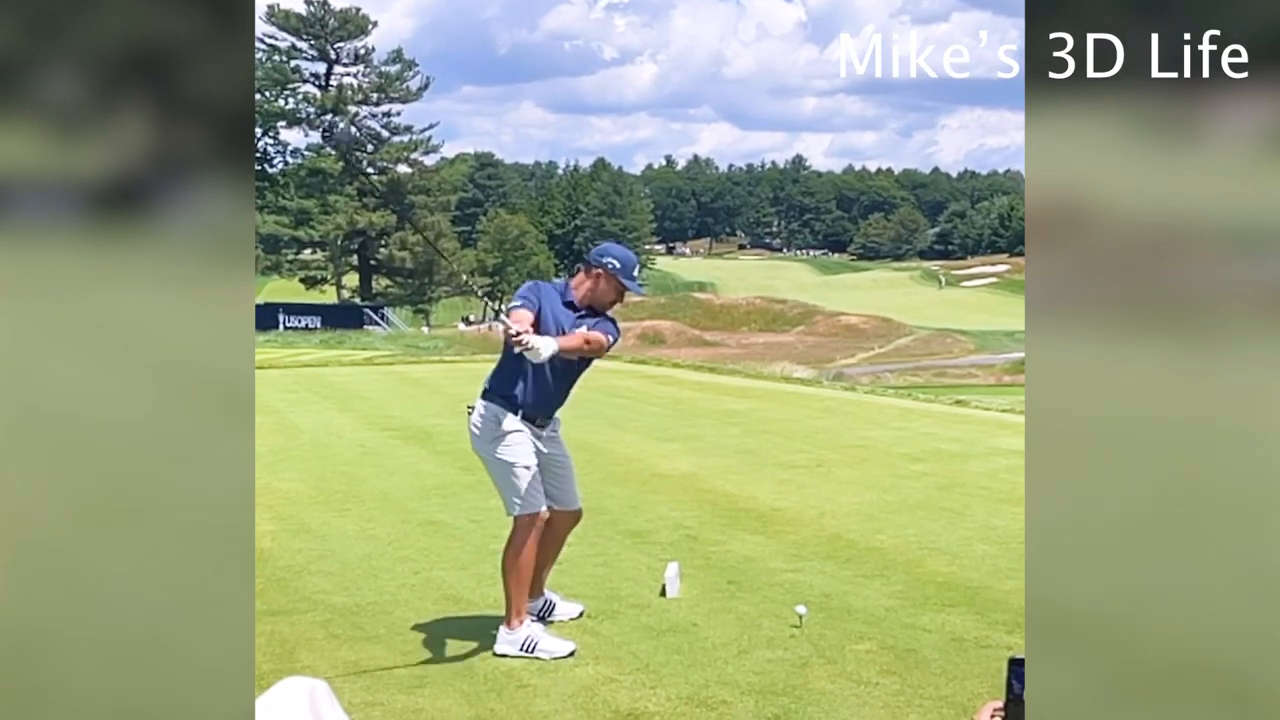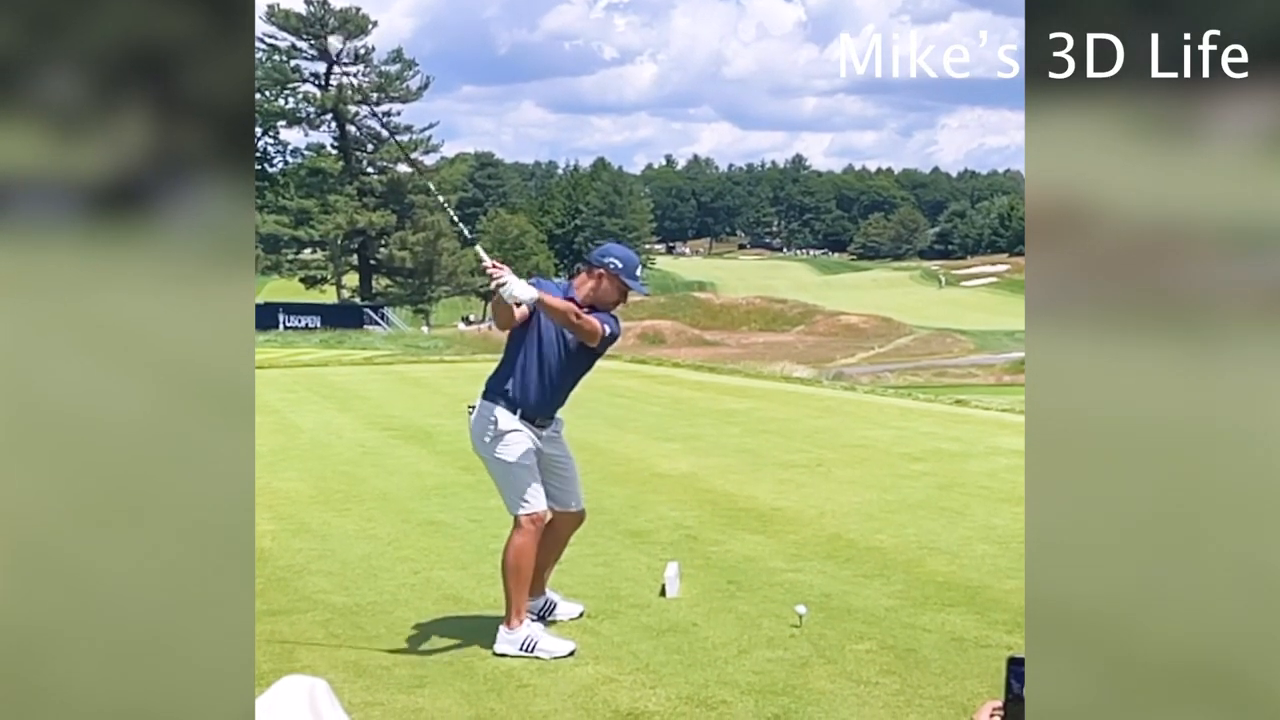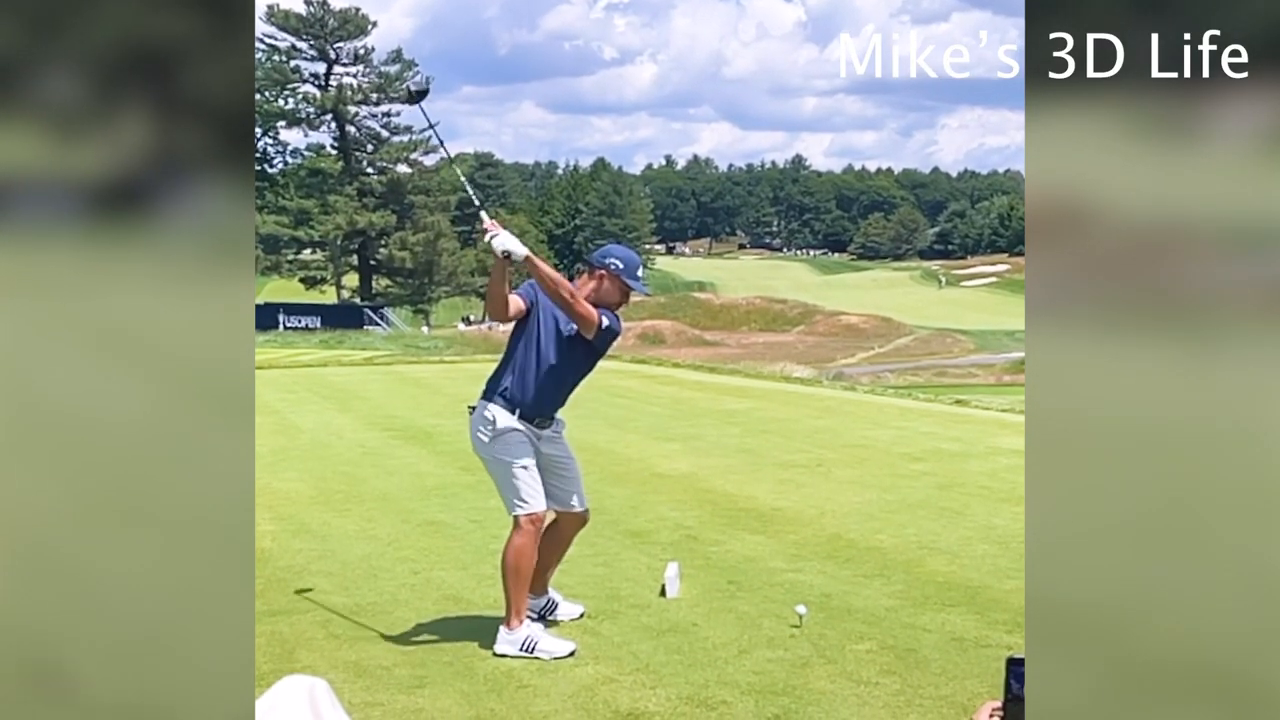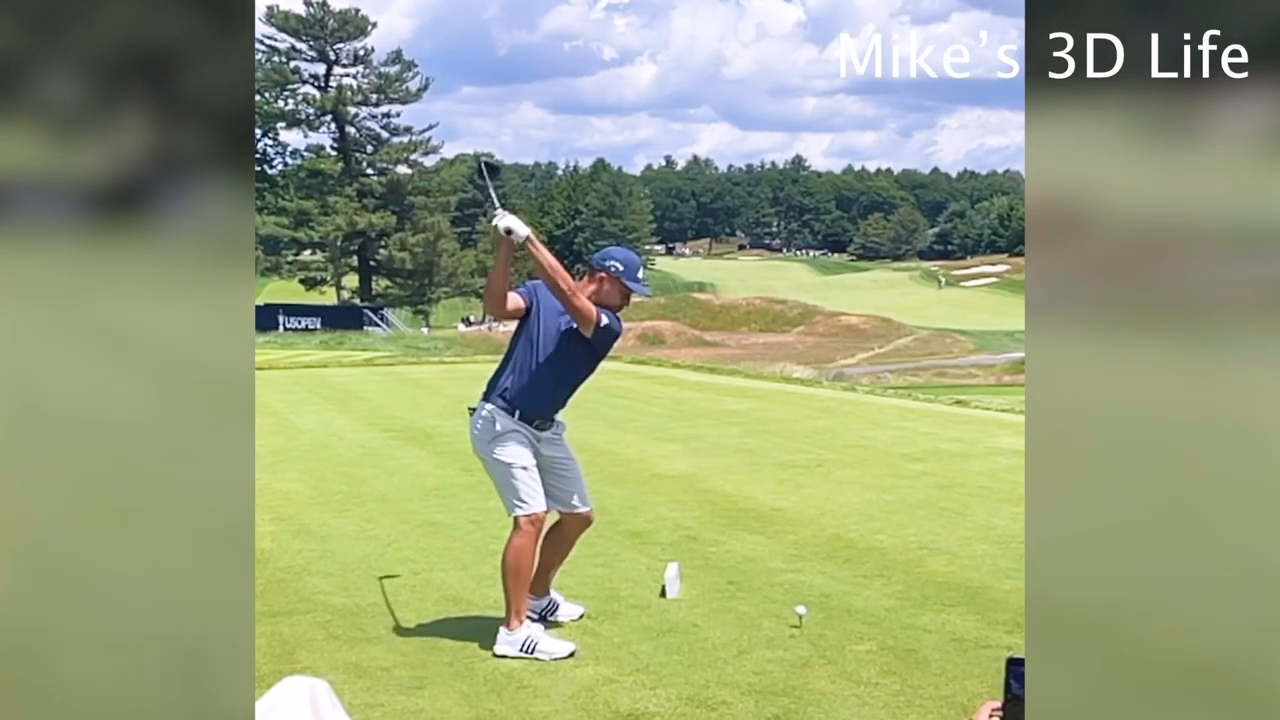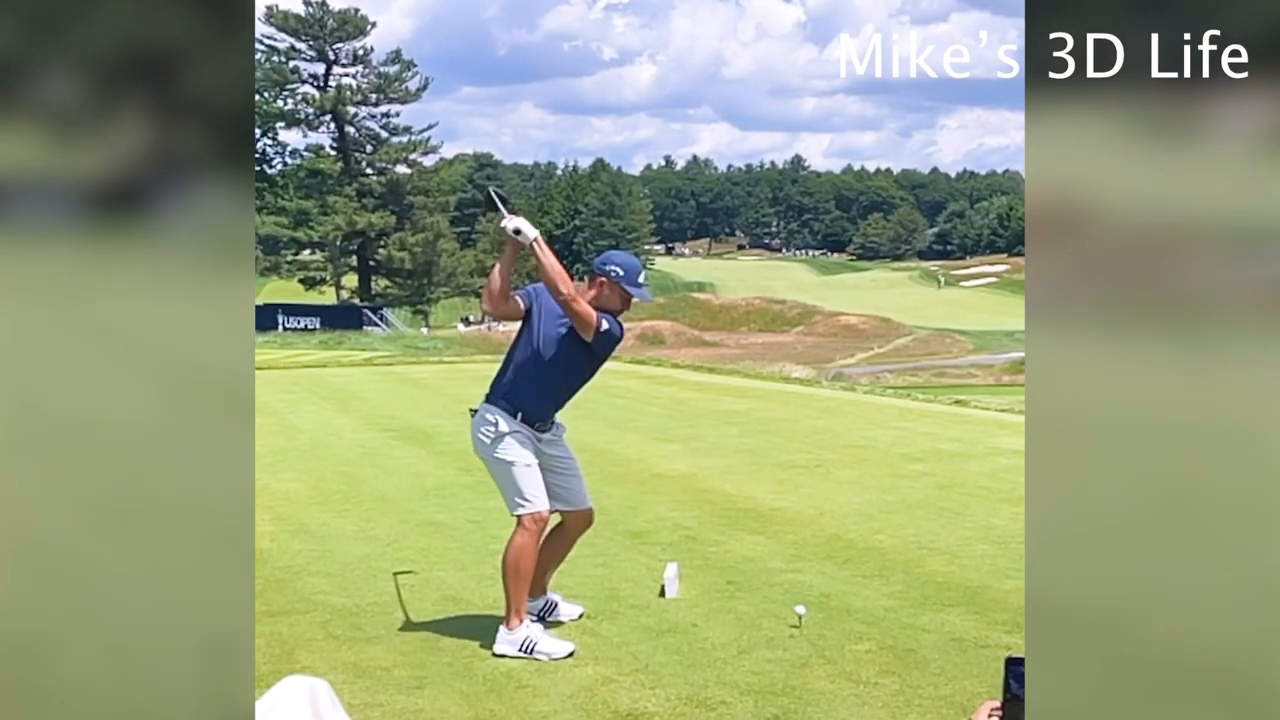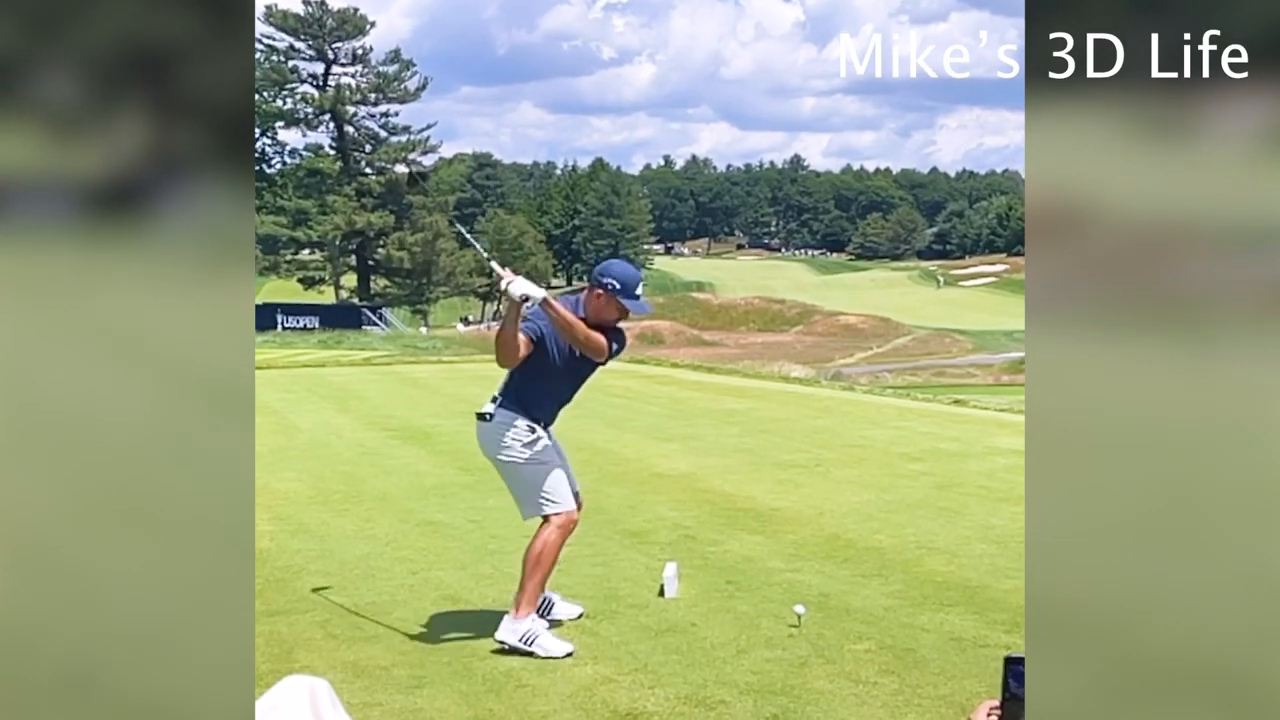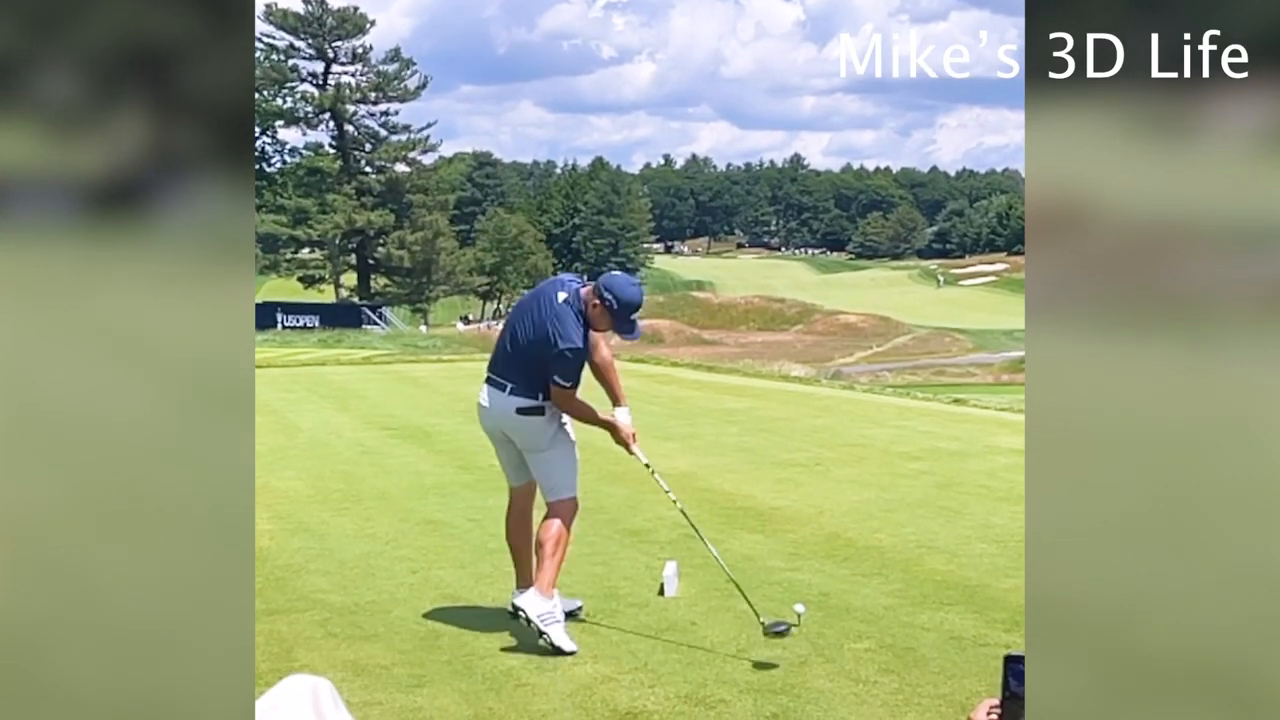
dt=0.1s
person 1, frame 1
left shoulder: (606, 327)
right shoulder: (538, 292)
left elbow: (585, 343)
right elbow: (518, 326)
left wrist: (551, 346)
right wrist: (522, 332)
left hip: (544, 426)
right hip: (502, 421)
left knee: (567, 513)
right knee: (530, 517)
left ankle: (534, 598)
right ankle: (515, 630)
person 1, frame 2
left shoulder: (605, 324)
right shoulder: (540, 288)
left elbow: (578, 323)
right elbow: (506, 321)
left wrist: (531, 295)
right wrist: (505, 289)
left hip: (546, 426)
right hip: (502, 420)
left knee: (570, 513)
right knee: (531, 516)
left ankle: (535, 598)
right ankle: (514, 629)
person 1, frame 3
left shoulder: (608, 325)
right shoulder: (538, 294)
left elbow: (571, 305)
right elbow: (498, 311)
left wrist: (527, 257)
right wrist: (502, 259)
left hip: (545, 428)
right hip: (501, 422)
left knee: (573, 514)
right knee: (531, 517)
left ankle: (536, 597)
right ankle: (514, 630)
person 1, frame 4
left shoulder: (608, 326)
right shoulder: (540, 294)
left elbow: (569, 298)
right elbow: (496, 306)
left wrist: (529, 239)
right wrist: (505, 248)
left hip: (545, 428)
right hip: (500, 421)
left knee: (578, 516)
right knee: (530, 517)
left ankle: (537, 597)
right ankle: (514, 630)
person 1, frame 5
left shoulder: (610, 330)
right shoulder: (541, 294)
left elbow: (570, 306)
right elbow: (493, 306)
left wrist: (535, 242)
right wrist: (510, 248)
left hip: (541, 426)
right hip: (501, 423)
left knee: (580, 514)
right knee: (533, 516)
left ankle: (535, 595)
right ankle: (514, 629)
person 1, frame 6
left shoulder: (610, 338)
right shoulder: (543, 311)
left elbow: (587, 342)
right elbow: (507, 358)
left wrist: (545, 301)
right wrist: (515, 306)
left hip: (533, 429)
right hip: (511, 427)
left knee: (568, 508)
right knee: (560, 516)
left ankle: (535, 598)
right ankle: (519, 622)
person 1, frame 7
left shoulder: (566, 283)
right shoulder: (564, 341)
left elbow: (599, 352)
right elbow: (563, 403)
left wrist: (621, 407)
right wrist: (610, 424)
left hip: (494, 402)
right hip: (534, 414)
left knee: (520, 495)
right knee: (562, 505)
left ankle: (527, 591)
right ankle: (541, 598)
